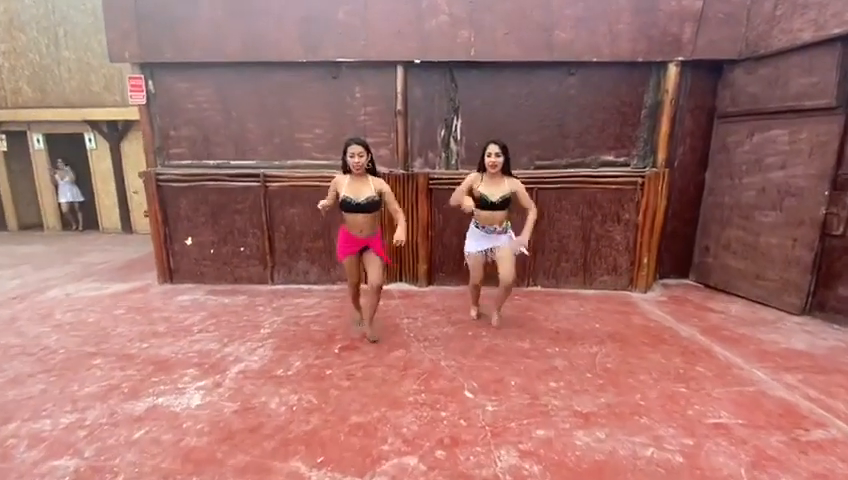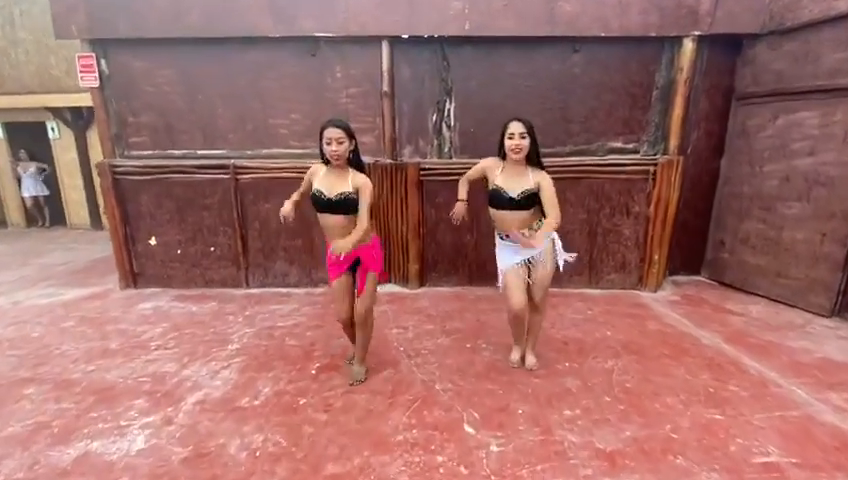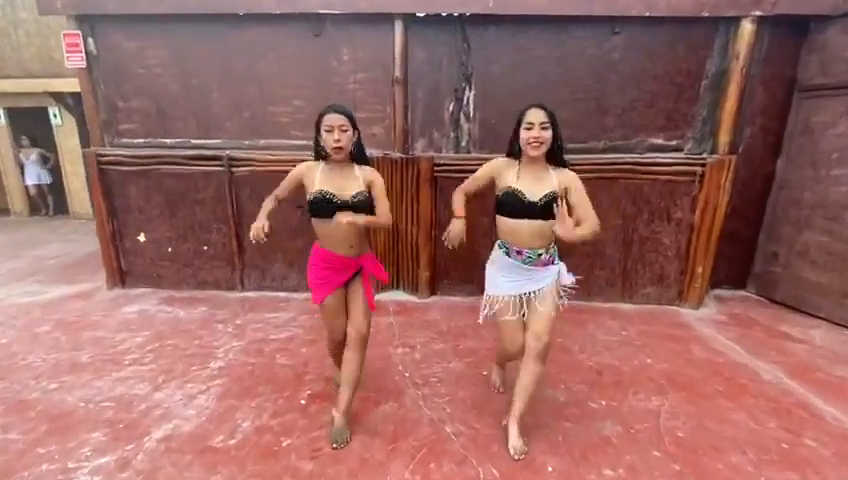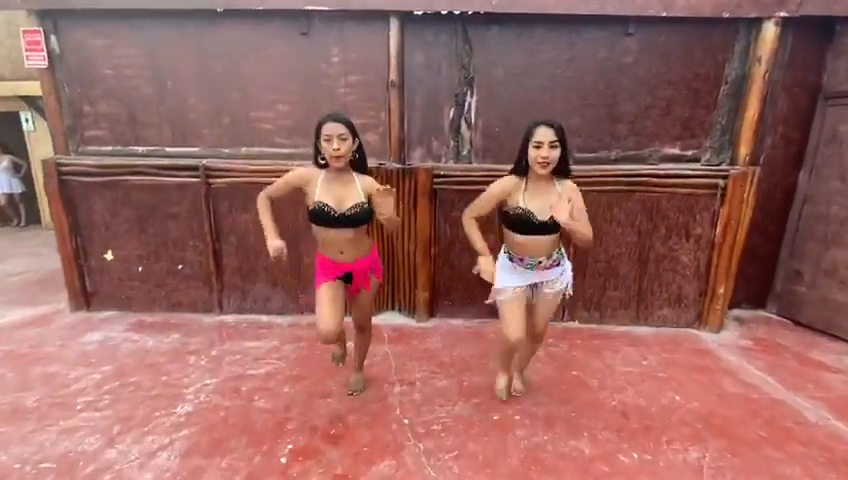
dt=0.7s
person 1, frame 1
left shoulder: (378, 183)
right shoulder: (338, 182)
left elbow: (396, 211)
right elbow: (327, 206)
left wrist: (400, 229)
right wrist: (323, 206)
left hip: (372, 240)
right hip: (348, 240)
left knee: (376, 283)
right knee: (353, 284)
left ankle: (368, 324)
right ankle: (358, 311)
person 1, frame 2
left shoulder: (361, 181)
right shoulder: (315, 172)
left elbow: (364, 225)
right elbow: (300, 192)
left wrist: (348, 242)
right wrist: (290, 203)
left hip: (366, 251)
right hip: (337, 254)
left knee: (363, 312)
right knee: (343, 316)
left ankle: (360, 360)
right ankle: (356, 347)
person 1, frame 3
left shoulder: (369, 175)
right shoulder: (306, 171)
left elbow: (385, 219)
right elbow: (275, 198)
left wrist: (359, 220)
right wrist: (262, 218)
left hip: (362, 263)
right hip: (326, 264)
left knee: (359, 334)
right knee: (337, 334)
left ankle: (341, 413)
right ankle: (340, 369)
person 1, frame 4
left shoulder: (368, 185)
right shoulder: (305, 177)
left elbow: (394, 228)
right elbow: (263, 197)
left wrist: (388, 214)
right wrist: (272, 236)
left hip: (365, 264)
right hip: (328, 268)
left knee: (362, 324)
right knee: (328, 331)
left ankle: (357, 369)
right ankle: (340, 344)
person 2, frame 1
left shoulder: (512, 183)
right shoulder: (474, 179)
left elbow: (531, 209)
right elbow: (452, 200)
left wrist: (526, 234)
right wrist: (463, 199)
left hip: (503, 236)
right hip: (477, 235)
left knee: (508, 280)
right knee: (476, 280)
left ankle: (496, 311)
right ankle: (474, 306)
person 2, frame 2
left shoulder: (540, 177)
right shoulder: (490, 166)
left elbow: (554, 218)
right elbow: (465, 180)
left wrist: (536, 240)
right wrist: (461, 202)
left hip: (540, 244)
right hip: (507, 247)
left knee: (536, 302)
right knee: (516, 306)
left ankle: (530, 349)
right ankle: (518, 345)
person 2, frame 3
left shoulder: (566, 178)
right shoulder: (501, 168)
left elbow: (592, 225)
right elbow: (462, 190)
left wrist: (572, 233)
right wrist: (457, 220)
left hip: (547, 270)
right hip: (507, 269)
left knee: (537, 346)
right knee: (513, 347)
left ankle: (514, 422)
right ankle: (498, 365)
person 2, frame 4
left shoulder: (568, 189)
right shoulder: (509, 185)
left elbow: (586, 239)
right elbow: (469, 217)
left wrist: (568, 223)
right wrist: (483, 255)
left hip: (553, 270)
right hip: (512, 270)
left knee: (537, 332)
right knee: (513, 337)
left ankle: (518, 372)
right ankle: (503, 371)
